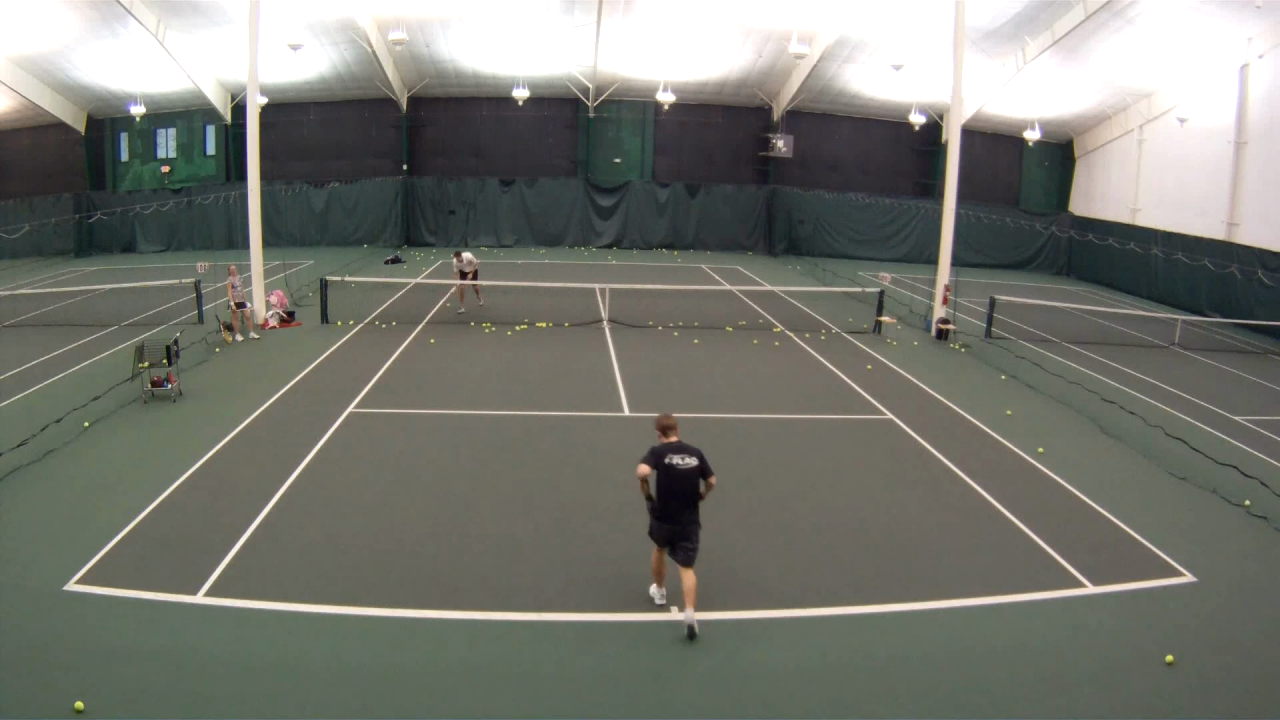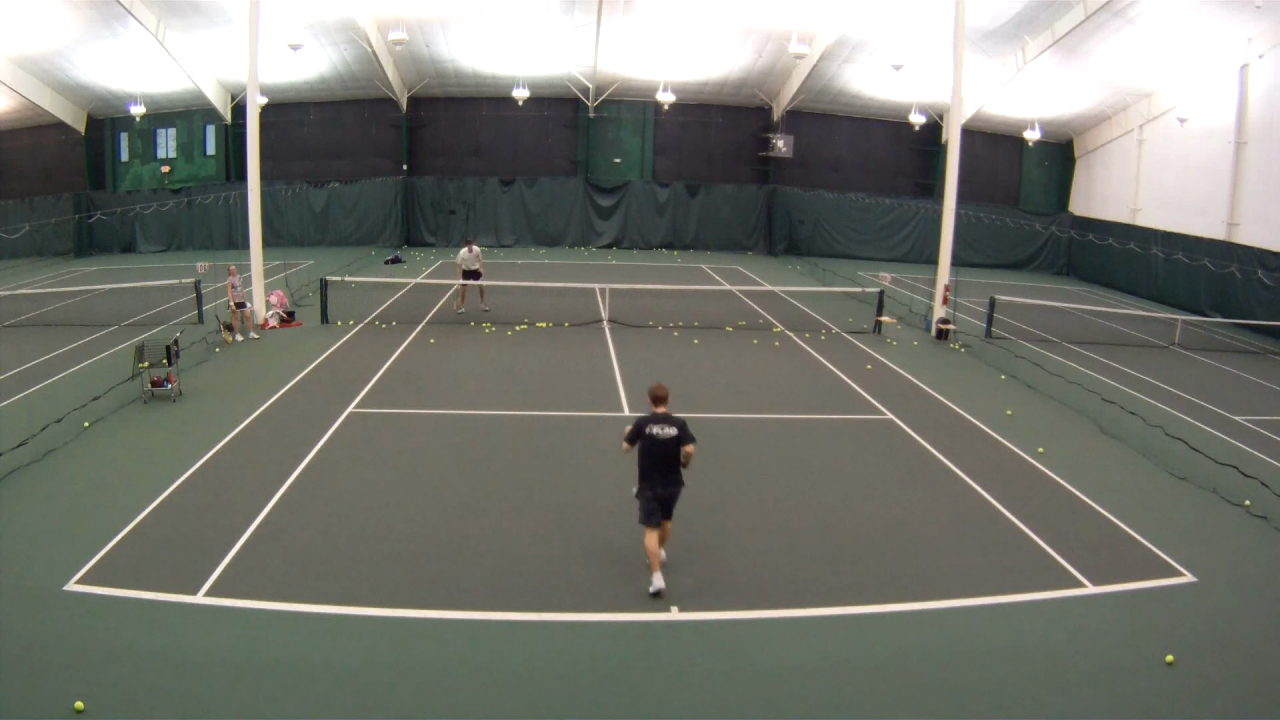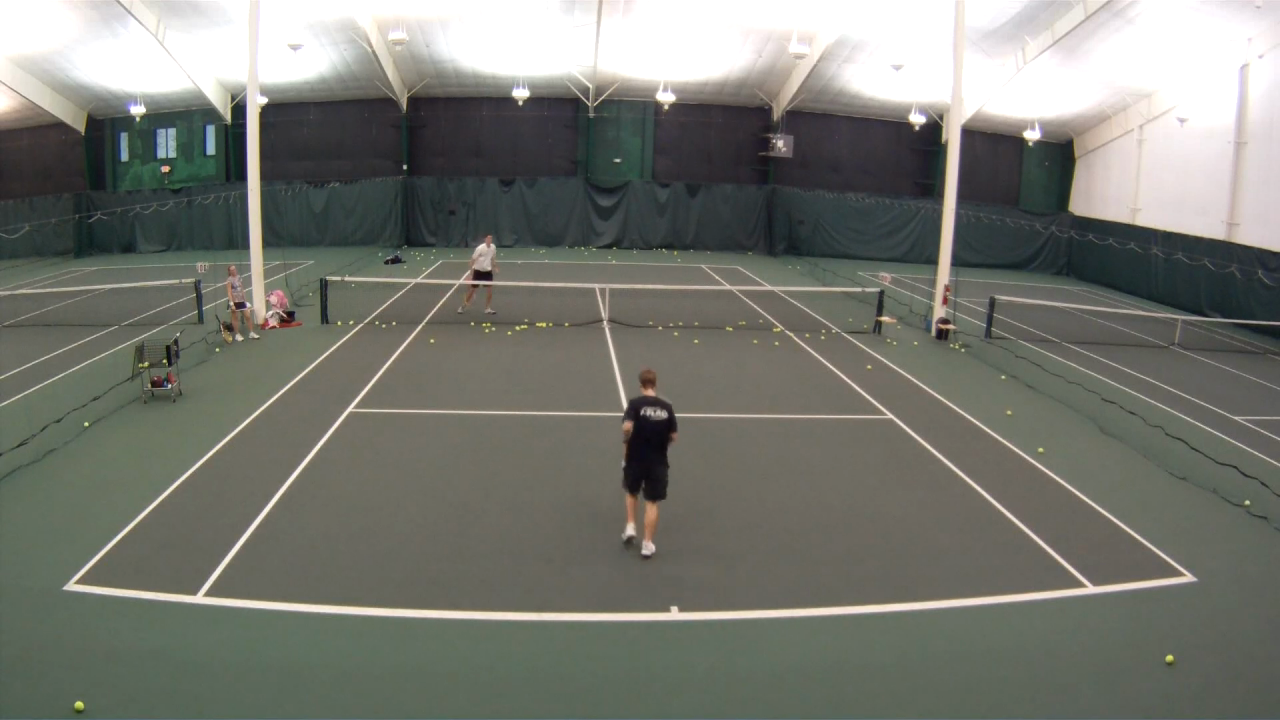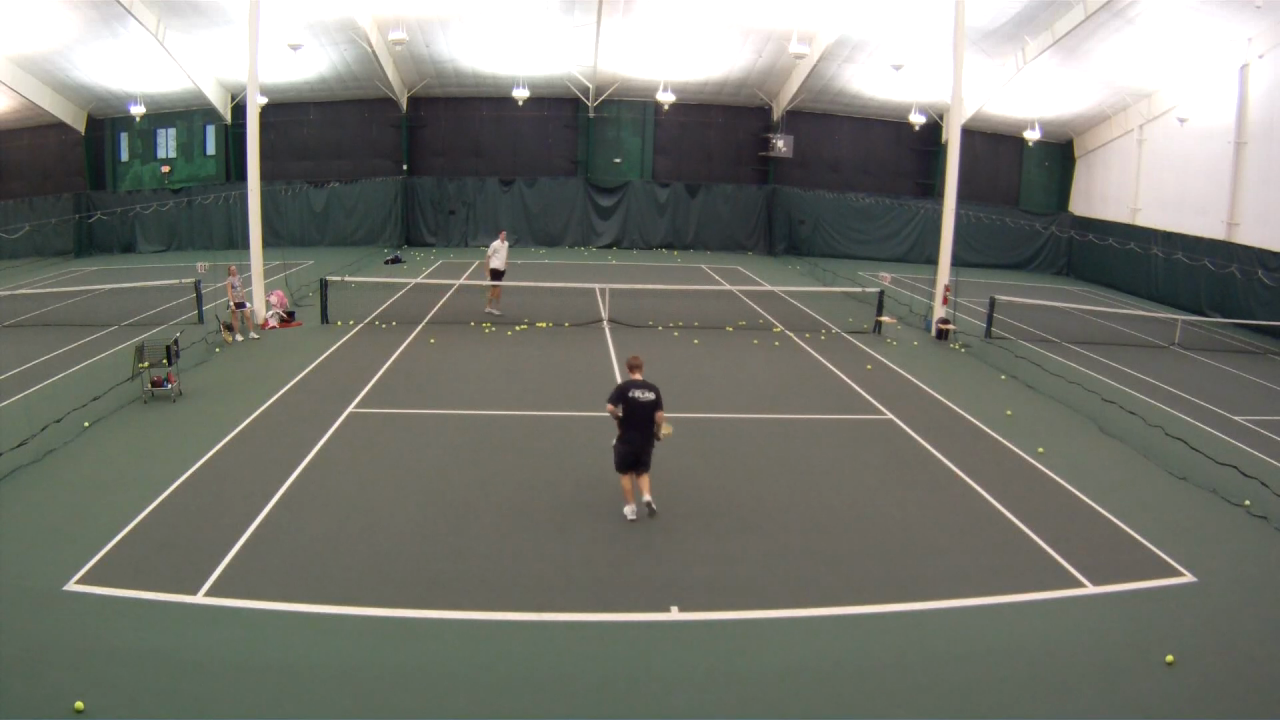
dt=0.3s
person 1, frame 1
left shoulder: (658, 452)
right shoulder: (696, 453)
left elbow: (642, 472)
right elbow: (711, 481)
left wrist: (645, 489)
right wrist: (702, 494)
left hip: (664, 517)
right hip: (689, 521)
left knee: (660, 549)
right knee: (687, 569)
left ankle: (659, 592)
right ankle: (690, 614)
person 1, frame 2
left shoulder: (642, 423)
right shoulder: (679, 424)
left elbow: (626, 447)
right elbow: (689, 450)
left wrist: (629, 432)
right wrist: (685, 463)
left hip: (649, 485)
right hip: (672, 484)
left knee: (651, 529)
right knee: (666, 519)
left ankle: (657, 578)
right ankle: (660, 552)
person 1, frame 3
left shoulder: (635, 403)
right shoulder: (667, 407)
left elbow: (627, 427)
right elbow: (673, 436)
left wrist: (627, 444)
left hip: (635, 461)
right hip: (658, 463)
left knee: (631, 493)
right knee: (652, 503)
left ankle: (630, 528)
right ankle: (647, 544)
person 1, frame 4
left shoulder: (624, 387)
right shoulder: (653, 389)
left elbow: (610, 408)
right elbow: (660, 415)
left wrist: (618, 418)
right wrist: (657, 432)
left hip: (626, 439)
right hip: (646, 439)
left knee: (626, 473)
right knee: (643, 473)
left ankle: (630, 508)
right ankle: (647, 497)
